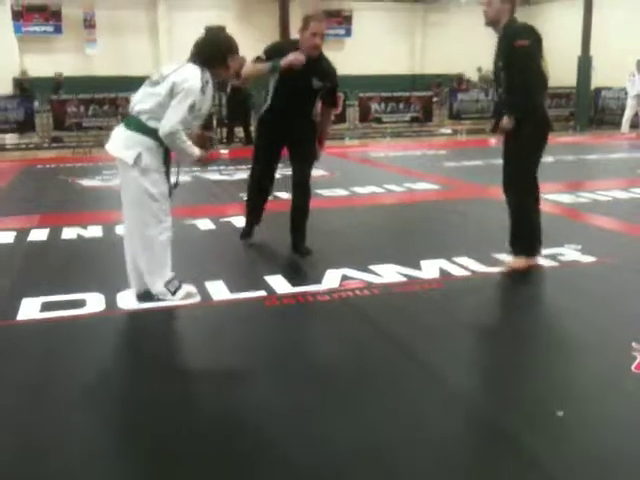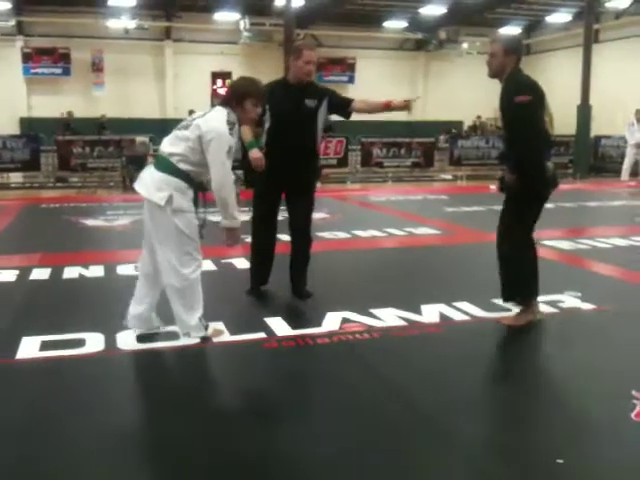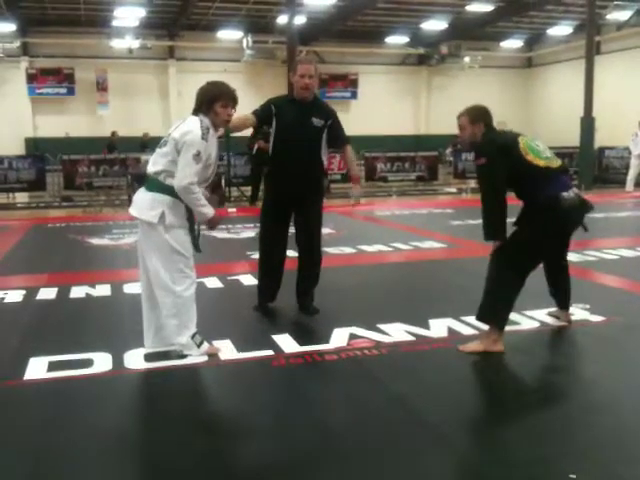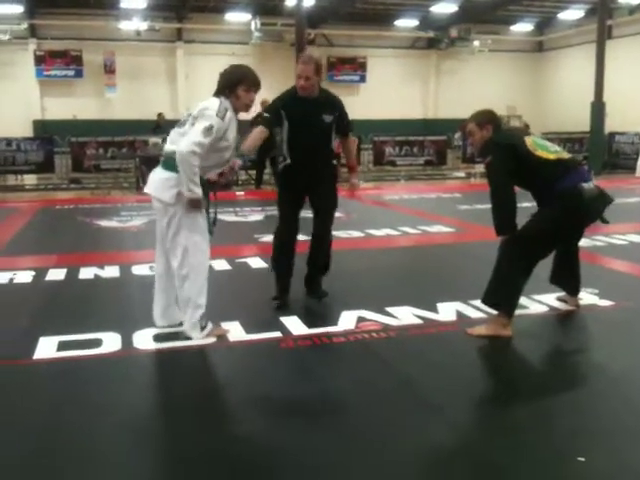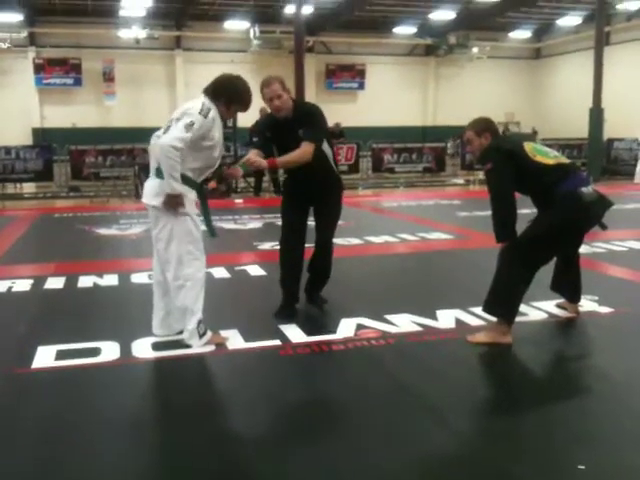
dt=1s
person 1, frame 1
left shoulder: (187, 73)
right shoulder: (196, 83)
right elbow: (170, 129)
left wrist: (192, 140)
right wrist: (195, 154)
left hip: (133, 143)
right hip: (141, 147)
left knee: (142, 218)
right knee: (153, 219)
left ankle: (145, 282)
right ankle: (163, 286)
person 1, frame 2
left shoulder: (217, 118)
right shoulder: (222, 129)
left elbow: (218, 173)
right elbow: (221, 181)
left wrist: (230, 202)
right wrist: (231, 223)
left hip: (159, 183)
right hip: (170, 190)
left knee: (157, 256)
right knee: (184, 260)
left ankle: (140, 317)
right ankle: (193, 327)
person 1, frame 3
left shoulder: (198, 129)
right shoulder: (198, 134)
right elbow: (185, 184)
left wrist: (202, 201)
right wrist: (208, 213)
left hip: (156, 204)
right hip: (163, 208)
left knee: (158, 276)
right knee: (178, 276)
left ankle: (160, 337)
right ankle: (188, 341)
person 1, frame 4
left shoulder: (214, 109)
right shoulder: (220, 113)
left elbow: (185, 144)
right elbow: (187, 151)
right wrist: (194, 193)
left hip: (166, 181)
right hip: (176, 185)
left knee: (171, 253)
right knee: (192, 255)
left ankle: (168, 315)
right ankle: (196, 325)
person 1, frame 5
left shoulder: (200, 111)
right shoulder: (204, 112)
left elbow: (158, 140)
right elbow: (168, 146)
left wrist: (158, 179)
right wrist: (173, 189)
left hip: (161, 190)
right hip: (172, 194)
left knee: (168, 261)
right knee: (188, 262)
left ankle: (167, 323)
right ankle: (195, 331)
person 2, frame 1
left shoulder: (521, 34)
right shoulder: (505, 38)
left elbow: (531, 80)
left wrist: (511, 116)
right wrist: (503, 116)
left hip: (528, 123)
right hip: (516, 123)
left knee: (521, 185)
right knee: (516, 184)
left ankle: (526, 251)
right ankle: (528, 244)
person 2, frame 2
left shoulder: (520, 88)
right shoulder: (516, 86)
left elbow: (528, 136)
left wrist: (514, 170)
right wrist: (513, 167)
left hip: (528, 178)
right hip: (531, 175)
left knee: (511, 237)
right knee: (518, 236)
left ankle: (526, 304)
right ankle: (528, 299)
person 2, frame 3
left shoulder: (488, 147)
right shoulder: (511, 139)
left elbow: (492, 195)
left wrist: (496, 236)
right wrist: (524, 221)
left hip: (551, 209)
right hip: (570, 203)
left knee: (506, 262)
right knee: (554, 254)
left ankle: (493, 337)
right ankle: (563, 310)
person 2, frame 4
left shoulder: (496, 147)
right shoulder: (518, 140)
left elbow: (502, 194)
left wrist: (506, 232)
left hip: (569, 200)
right hip: (589, 195)
left knee: (516, 248)
right knee: (565, 239)
left ankle: (501, 322)
right ankle: (572, 295)
person 2, frame 5
left shoulder: (495, 154)
right shoulder: (516, 147)
left elbow: (503, 201)
left wrist: (506, 238)
left hip: (568, 204)
right hip: (589, 199)
left knee: (517, 255)
right knee: (565, 246)
left ankle: (501, 329)
right ankle: (572, 301)
person 3, frame 1
left shoulder: (327, 71)
right shoulder: (280, 49)
left elbow: (327, 109)
right elbow: (246, 73)
left wrist: (320, 142)
right wrist: (280, 64)
left hip: (303, 130)
right hip: (271, 124)
left knee: (301, 184)
right knee: (260, 177)
left ankle: (298, 240)
right ankle: (250, 222)
person 3, frame 2
left shoulder: (321, 95)
right shoulder: (270, 92)
left elbow: (355, 105)
left wrist: (390, 105)
right wrist: (252, 147)
left hip: (304, 172)
right hip: (271, 169)
left knee: (301, 229)
right knee: (263, 225)
left ankle: (299, 283)
right ankle: (257, 281)
person 3, frame 3
left shoulder: (325, 113)
right shoulder: (276, 106)
left elbow: (344, 146)
right elbow: (250, 119)
left wrist: (354, 178)
right wrist: (225, 125)
left hip: (311, 189)
right hip: (278, 187)
left knee: (310, 245)
right knee: (271, 243)
left ankle: (305, 298)
right ankle: (266, 298)
person 3, frame 4
left shoulder: (332, 103)
right shoulder: (284, 102)
left elbow: (346, 137)
right elbow: (261, 130)
left wrist: (352, 171)
left hip: (324, 174)
right hip: (292, 174)
left knee: (323, 231)
right knee: (286, 230)
left ankle: (314, 282)
right ankle: (282, 289)
person 3, frame 5
left shoulder: (311, 113)
right shoulder: (267, 124)
left elbow: (306, 153)
right elbow: (255, 152)
left wrist: (269, 163)
right wrist: (244, 164)
left hip: (327, 185)
right hip: (296, 185)
left knee: (324, 241)
right knee: (291, 242)
left ankle: (314, 290)
right ankle: (289, 300)
